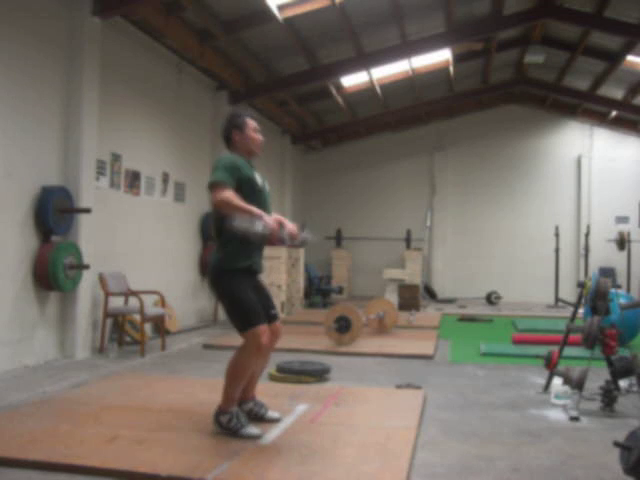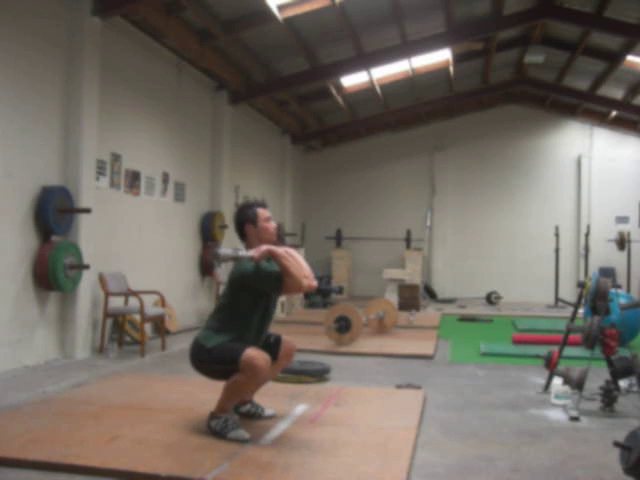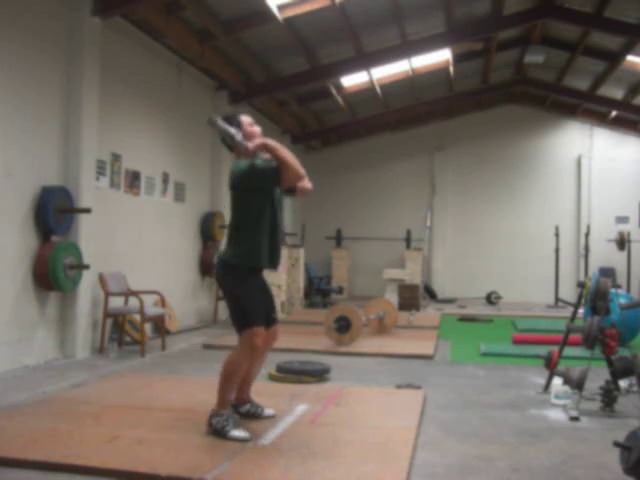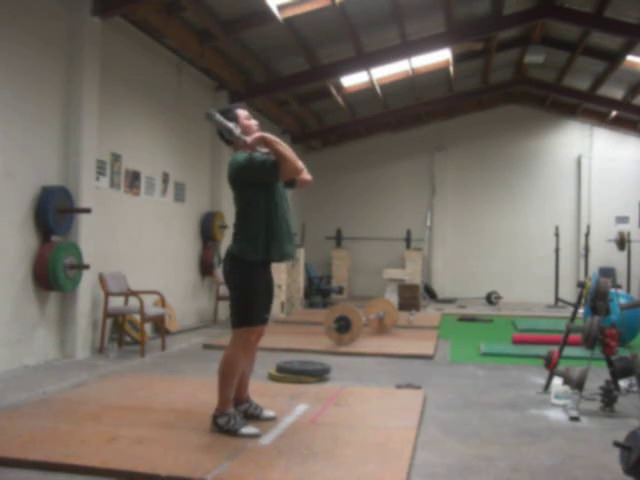
dt=0.5s
person 1, frame 1
left shoulder: (250, 170)
right shoulder: (229, 163)
left elbow: (263, 212)
right elbow: (219, 198)
left wrist: (283, 223)
right wrist: (261, 215)
left hip: (246, 270)
right hip: (228, 270)
left knee: (271, 336)
right knee: (259, 339)
left ankle: (247, 401)
right ankle: (227, 411)
person 1, frame 2
left shoulder: (266, 263)
right shoulder: (250, 268)
left elbow: (310, 283)
right elbow: (301, 285)
left wrist: (288, 252)
right wrist: (276, 252)
right hip: (211, 349)
left knee: (286, 349)
right knee: (259, 362)
left ankle: (243, 400)
right ankle: (220, 416)
person 1, frame 3
left shoulder: (260, 167)
right shoulder: (246, 169)
left elbow: (304, 185)
right elbow: (296, 173)
left wrist: (270, 149)
right wrist: (269, 145)
left hip: (251, 267)
right hip: (237, 268)
left knee: (268, 336)
right knee: (252, 340)
left ankle: (242, 401)
right ankle: (220, 414)
person 1, frame 4
left shoulder: (261, 159)
right shoulder: (244, 162)
left elbow: (303, 177)
right elbow: (293, 168)
left wrist: (268, 142)
right wrist: (267, 138)
left hip: (259, 261)
right hip: (246, 261)
left knee: (254, 336)
right knee: (243, 337)
left ankle: (242, 401)
right ankle: (223, 413)
